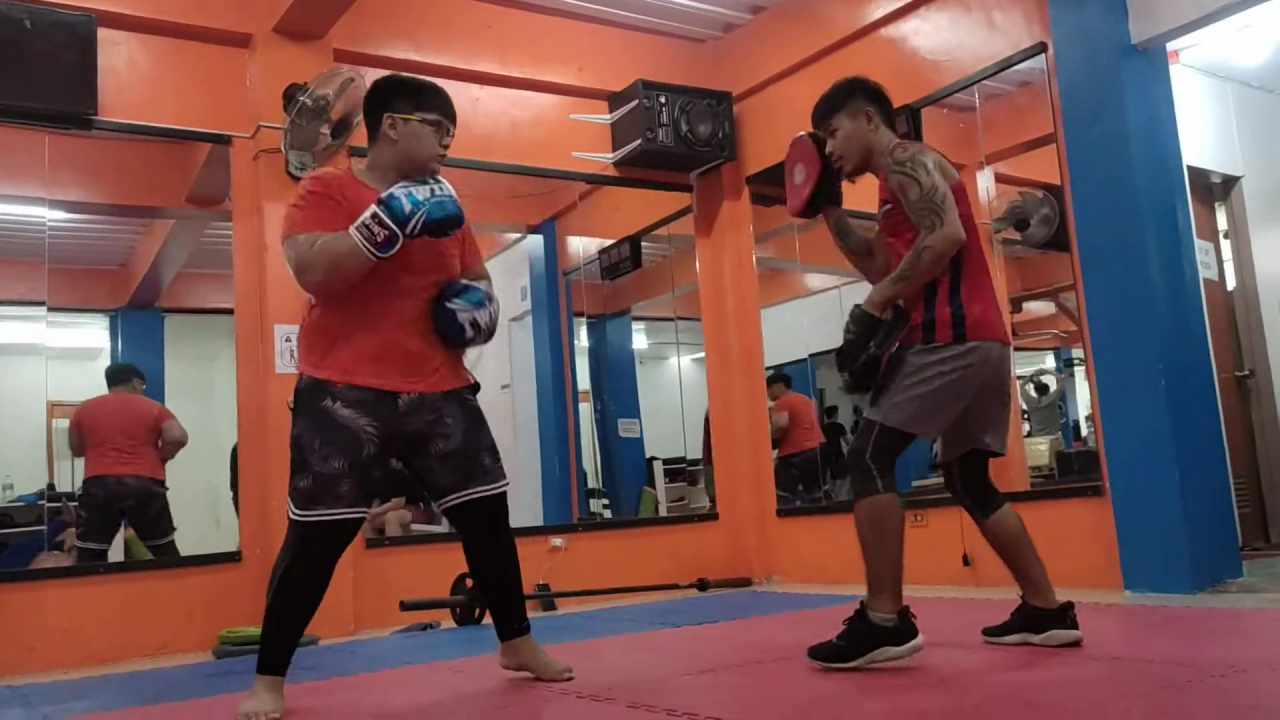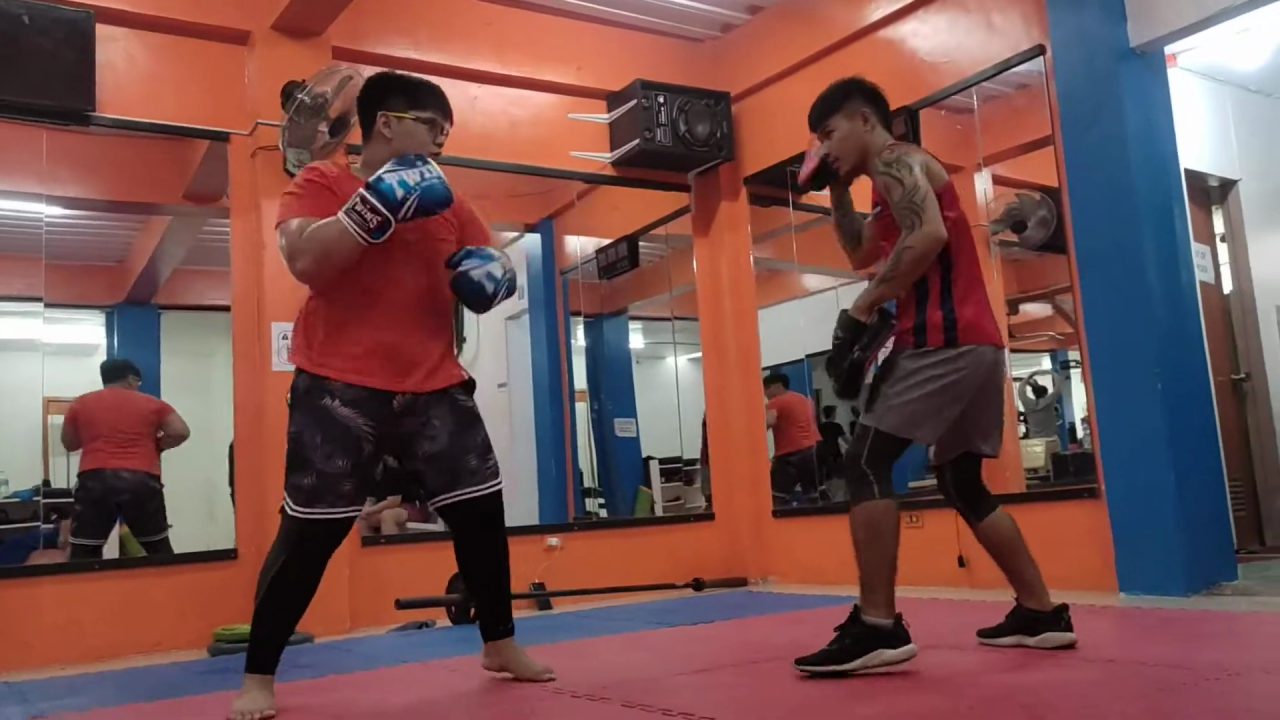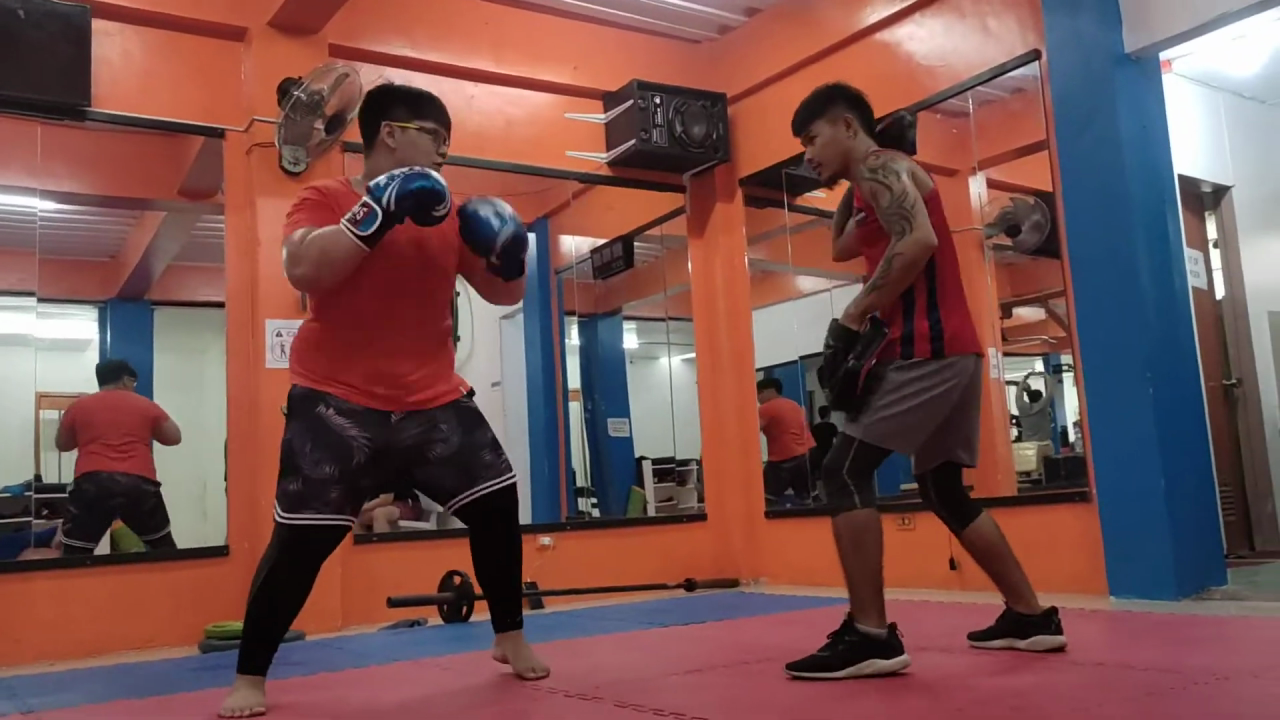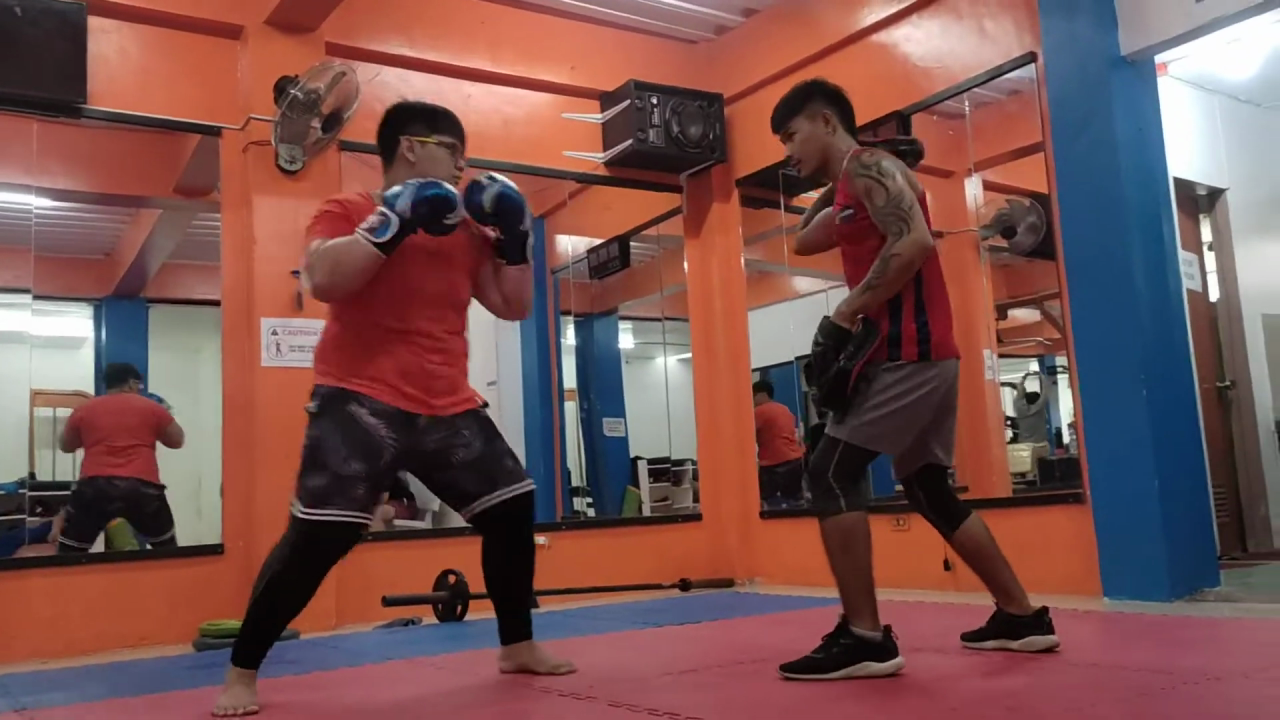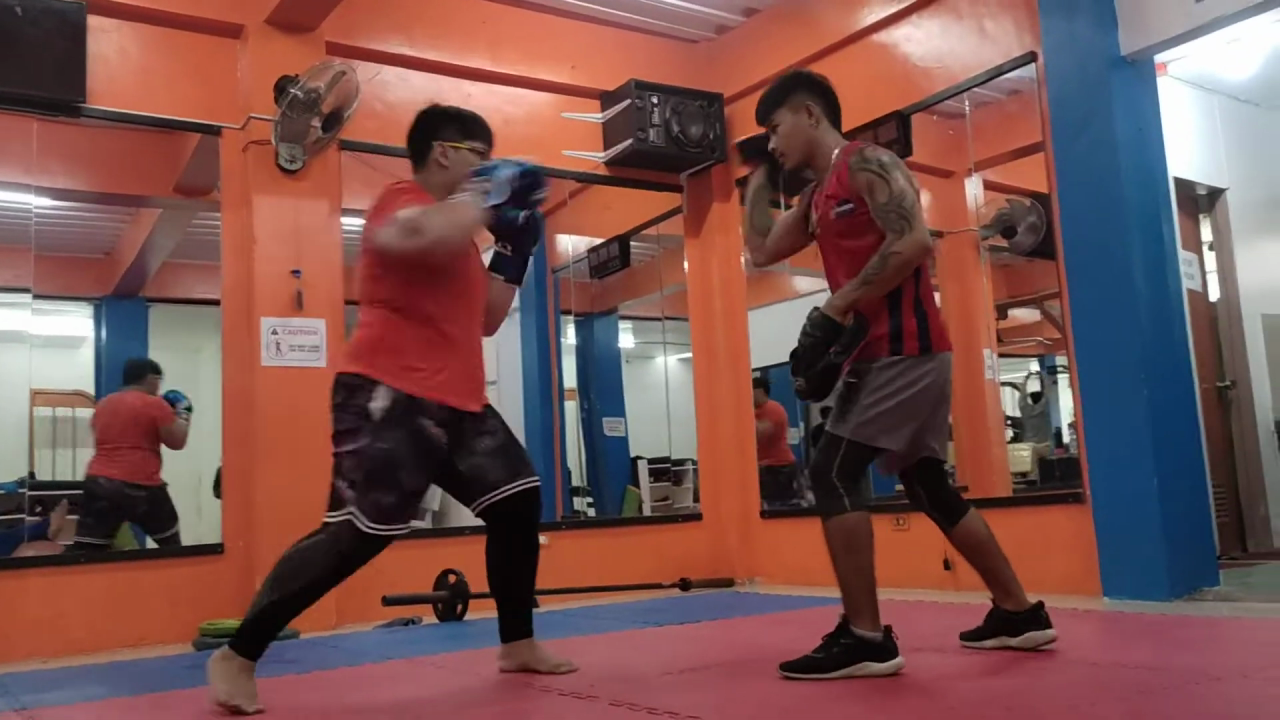
dt=0.1s
person 1, frame 1
left shoulder: (444, 211)
right shoulder: (326, 190)
left elbow: (473, 278)
right elbow: (312, 271)
left wrist: (474, 303)
right wrist: (390, 220)
left hip: (437, 390)
right hip: (343, 392)
left knee: (487, 514)
right knee: (318, 535)
left ankle: (518, 643)
person 1, frame 2
left shoulder: (445, 199)
right shoulder: (322, 182)
left elbow: (481, 260)
right elbow: (303, 259)
left wrist: (489, 272)
right wrist: (380, 202)
left hip: (433, 387)
right hip: (340, 388)
left knee: (480, 510)
right knee: (311, 529)
left ankle: (500, 646)
person 1, frame 3
left shoulder: (446, 212)
right shoulder: (326, 198)
left elbow: (506, 290)
right elbow: (304, 269)
left wrist: (506, 245)
right wrist: (377, 209)
left hip: (433, 401)
right hip: (337, 400)
left knee: (497, 504)
right knee: (303, 538)
left ankle: (510, 639)
person 1, frame 4
left shoulder: (462, 231)
right shoulder: (347, 210)
left elbow: (514, 304)
right elbow: (325, 281)
left wrist: (512, 235)
right wrist: (390, 219)
left hip: (446, 406)
right hip: (360, 401)
left knee: (511, 509)
right knee: (319, 532)
left ankle: (517, 645)
right ankle: (242, 670)
person 1, frame 5
left shoulder: (463, 232)
right shoulder: (402, 200)
left elbow: (486, 319)
right elbow: (425, 239)
left wrist: (513, 250)
right wrist: (487, 196)
left hip: (458, 403)
right hip: (389, 394)
left knee: (519, 503)
right knee: (357, 533)
left ankle: (518, 644)
right ankle: (236, 658)
person 2, frame 1
left shoulder: (908, 161)
right shoulder: (899, 180)
left elbow: (946, 236)
right elbow: (880, 263)
left wrist: (874, 304)
right wrist: (829, 206)
left hip: (949, 338)
right hip: (985, 341)
left knee: (869, 457)
right knee: (968, 479)
left ankle: (884, 619)
right ankle: (1047, 610)
person 2, frame 2
left shoulder: (897, 161)
right shoulder: (893, 176)
left elbow: (927, 235)
right elbow: (864, 255)
left wrist: (862, 306)
right wrist: (839, 186)
left hip: (940, 341)
right hip: (976, 343)
left knee: (865, 462)
right knee: (962, 481)
left ankle: (877, 625)
right ankle: (1041, 611)
person 2, frame 3
left shoulder: (882, 168)
right shoulder: (876, 182)
left elbow: (918, 242)
right elbow: (842, 247)
left wrist: (855, 314)
right wrist: (846, 188)
left hip: (924, 351)
right hip: (955, 352)
left knee: (844, 471)
right knee: (943, 489)
left ankle: (870, 634)
right ankle: (1031, 615)
person 2, frame 4
left shoulder: (872, 168)
right shoulder: (846, 192)
left elbow: (915, 242)
right elbow: (806, 239)
left wrist: (846, 313)
right wrist: (827, 184)
left hip: (904, 353)
right hip: (923, 357)
left knee: (830, 473)
right knee: (929, 490)
left ankle: (865, 637)
right ankle: (1022, 616)
person 2, frame 5
left shoulder: (867, 163)
right shoulder: (820, 194)
left elbow: (914, 242)
right elbow: (762, 250)
left wrist: (837, 306)
right wrist: (760, 174)
left hip: (902, 347)
right hip: (909, 353)
left knee: (833, 472)
right knee: (928, 485)
left ankle: (866, 637)
right ankle: (1019, 612)
person 3, frame 1
left shoulder: (85, 410)
right shoulder: (153, 408)
left elbow: (77, 450)
right elbow: (178, 438)
right wrist: (162, 457)
left hip: (99, 486)
right hip: (146, 486)
left knee: (89, 558)
right knee: (167, 552)
person 3, frame 2
left shoulder: (81, 404)
right shoulder: (150, 403)
left elbow: (69, 444)
right elbow: (180, 432)
right wrist: (157, 445)
left hip: (95, 481)
right hip: (142, 482)
left knee: (83, 554)
right knee: (159, 548)
person 3, frame 3
left shoulder: (78, 407)
right shoulder: (146, 406)
left elbow: (62, 445)
right elbow: (173, 438)
left hip: (91, 484)
right hip: (138, 484)
left knee: (75, 553)
right knee: (163, 545)
person 3, frame 4
left shoulder: (84, 409)
right shoulder: (151, 407)
left elbow: (66, 445)
right elbow: (177, 441)
right wrist: (164, 416)
left hip: (94, 486)
right hip: (140, 487)
left knee: (68, 552)
right knee: (166, 546)
person 3, frame 5
left shoulder: (105, 404)
right shoulder: (154, 405)
right elbow: (177, 441)
right wrist: (183, 414)
left hip: (98, 485)
right hip: (139, 487)
left knee: (84, 551)
right knee: (170, 544)
